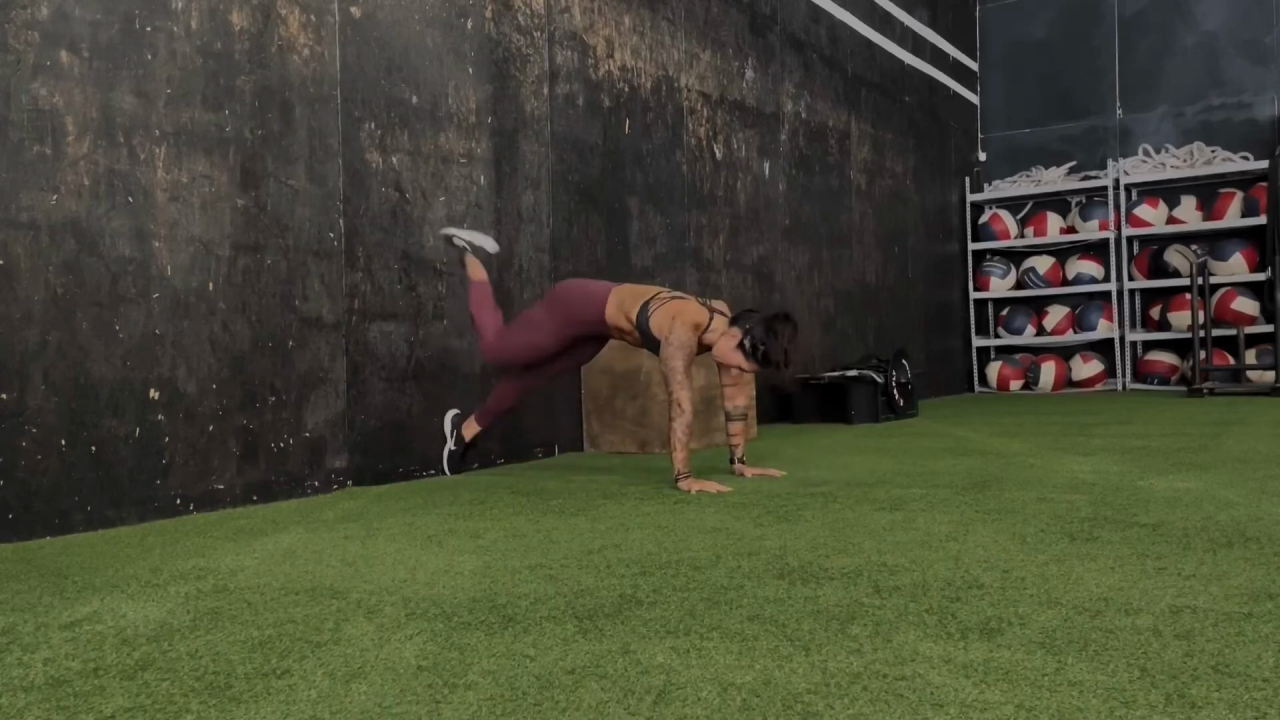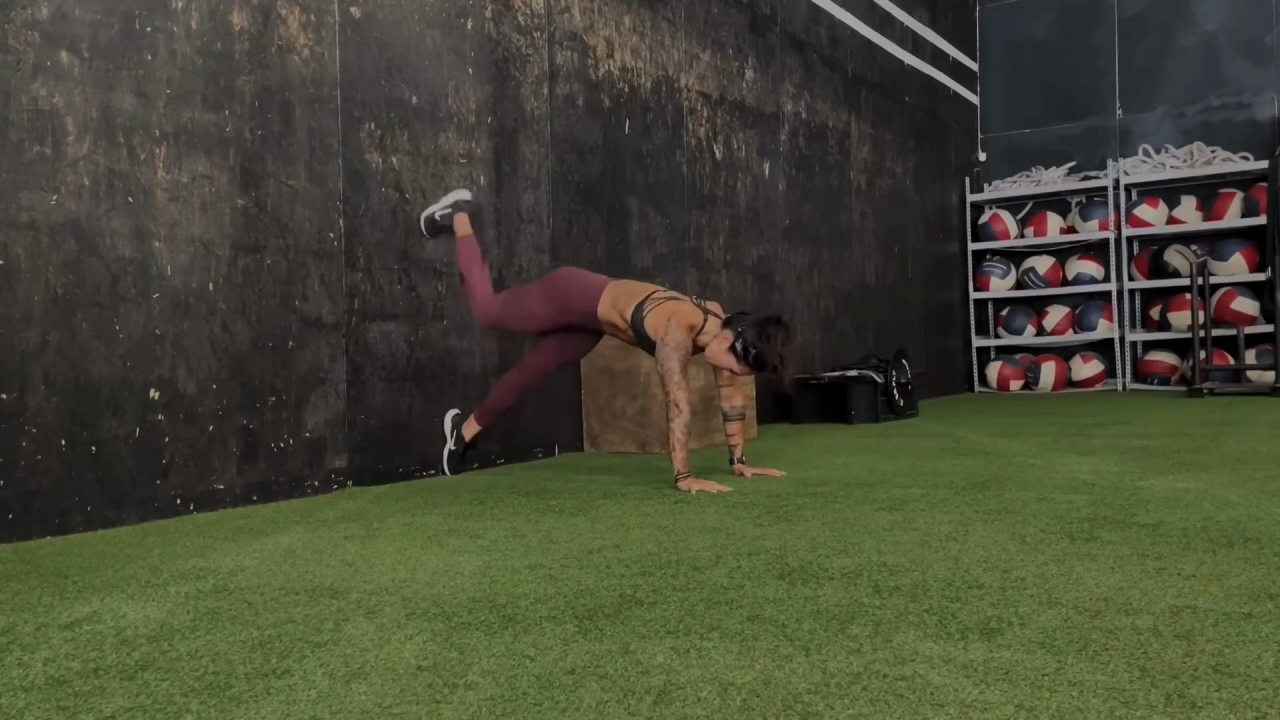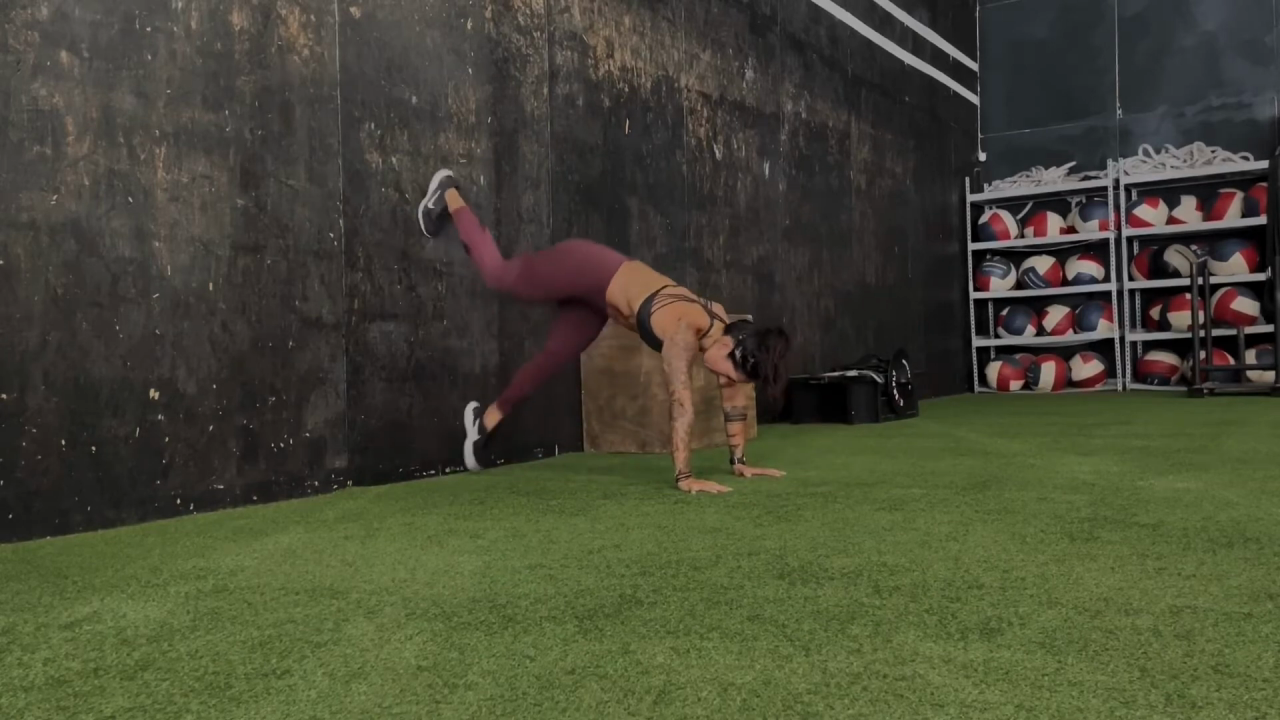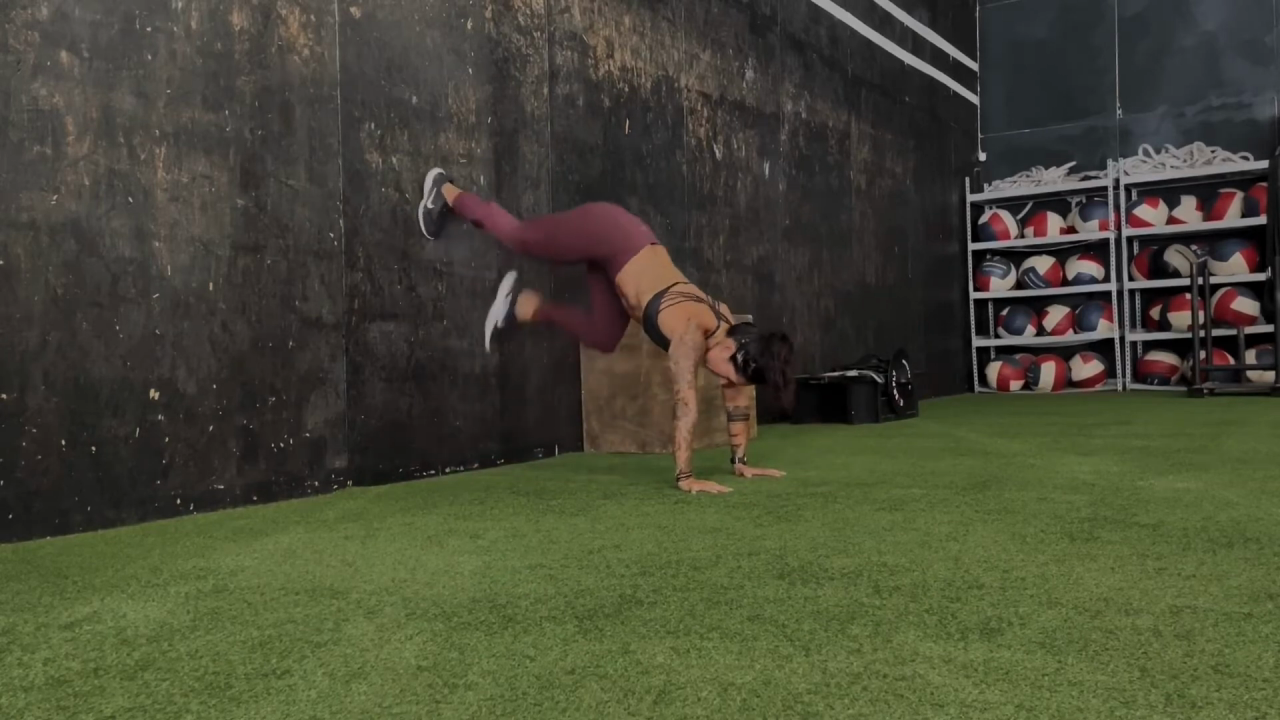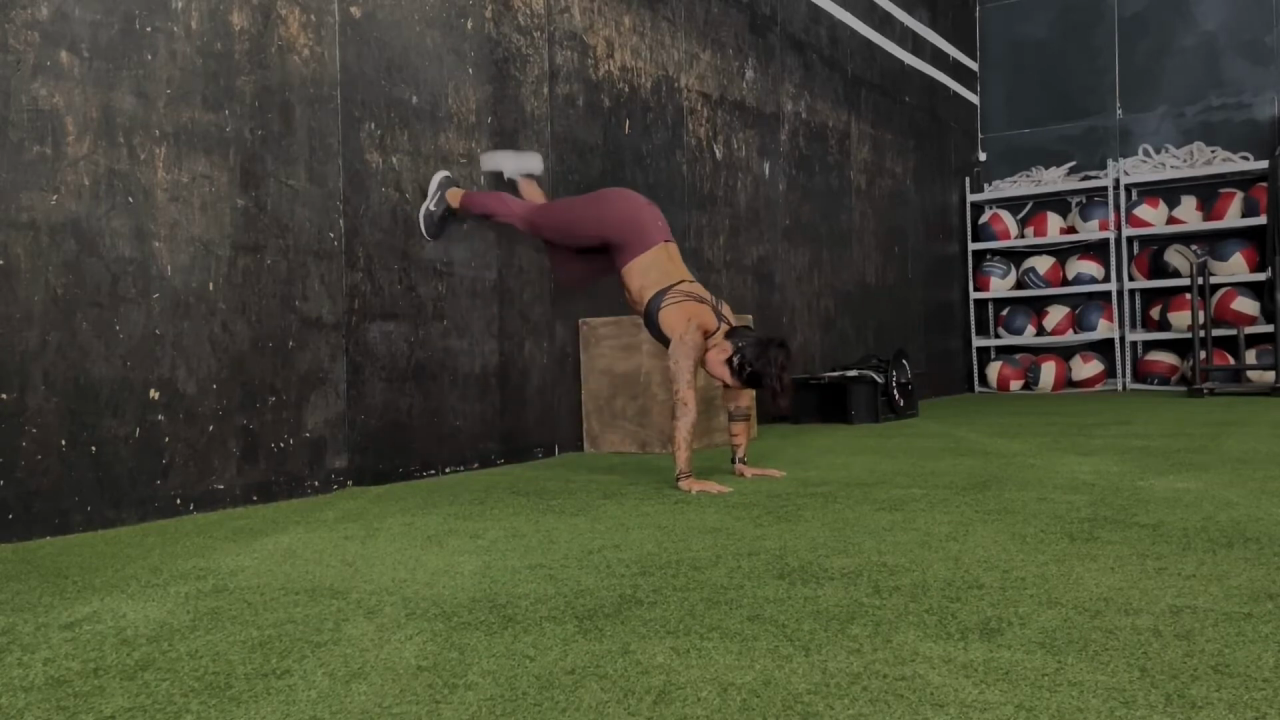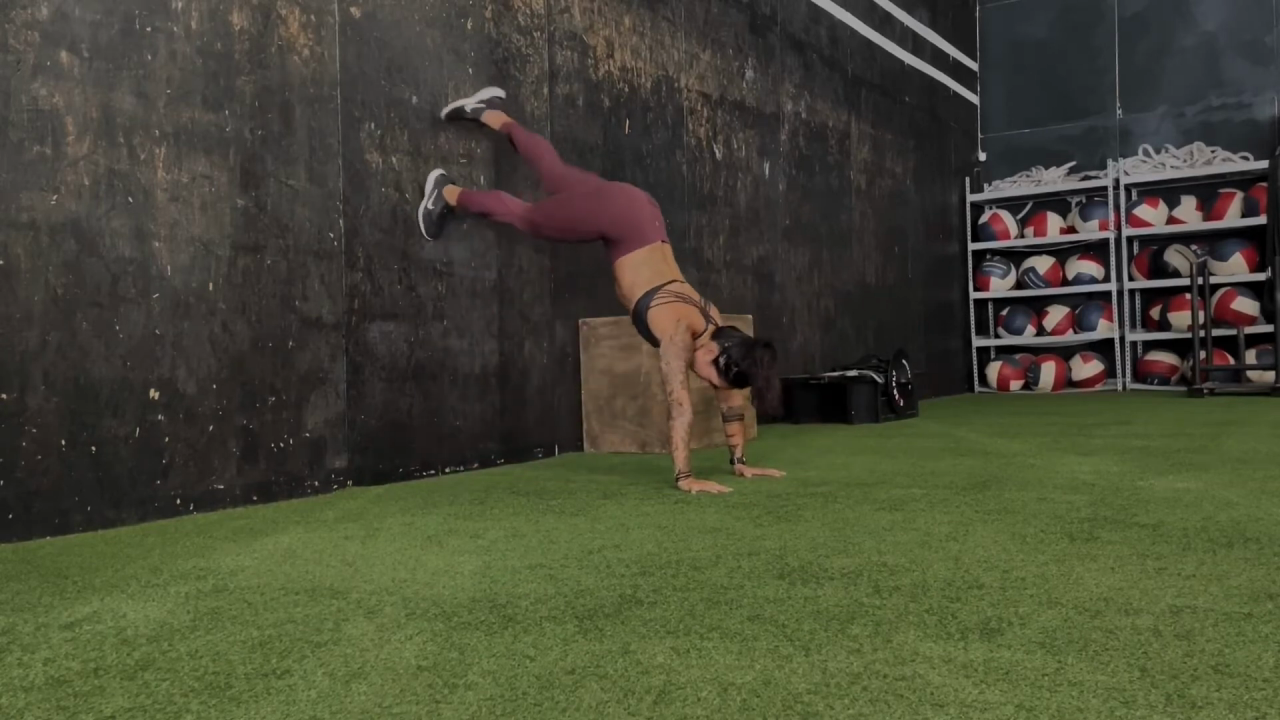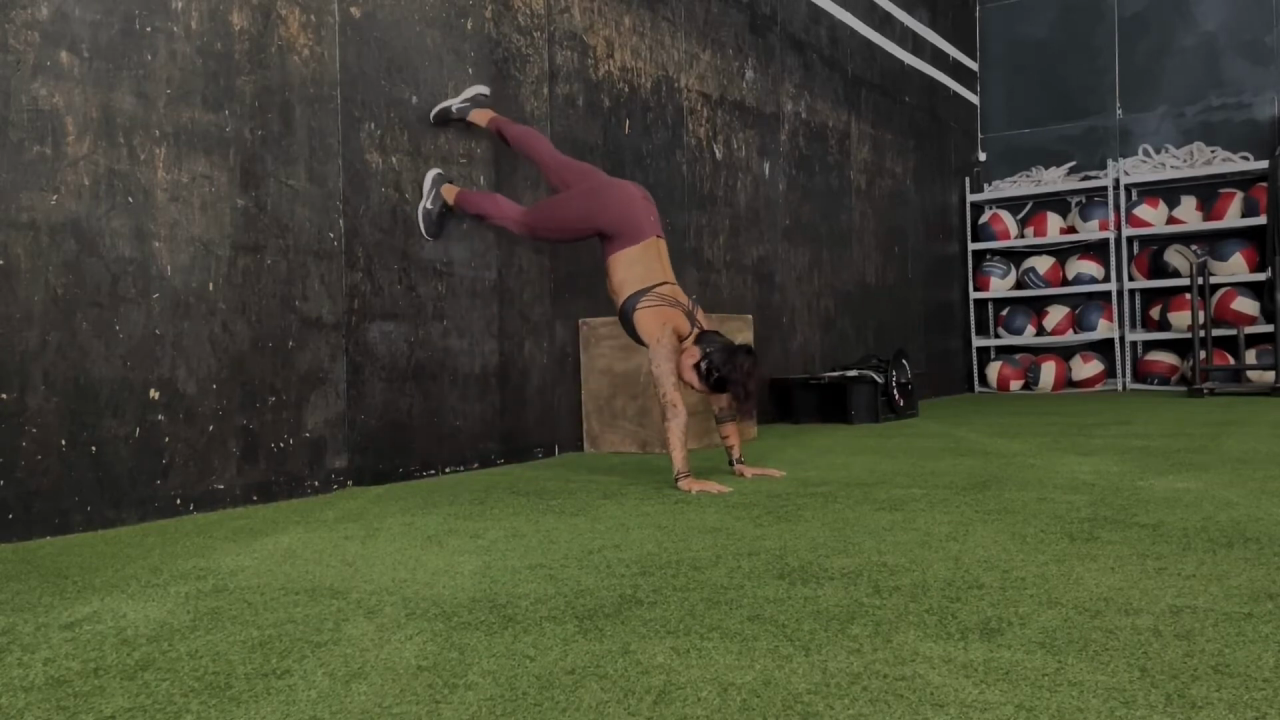
dt=0.2s
person 1, frame 1
left shoulder: (730, 328)
right shoulder: (684, 330)
left elbow: (736, 397)
right elbow: (680, 404)
left wrist: (739, 461)
right wrist: (684, 477)
left hip: (599, 321)
right hip: (579, 306)
left knee: (529, 377)
right knee: (496, 348)
left ankle: (465, 432)
right ankle: (470, 253)
person 1, frame 2
left shoulder: (724, 329)
right shoulder: (680, 331)
left elbow: (731, 398)
right elbow: (678, 405)
left wrist: (739, 461)
right wrist: (684, 477)
left hip: (594, 318)
right hip: (574, 297)
left knee: (528, 374)
right knee: (486, 309)
left ankle: (465, 432)
right ankle: (459, 216)
person 1, frame 3
left shoulder: (726, 331)
right shoulder: (686, 331)
left elbow: (734, 398)
right elbow: (681, 404)
left wrist: (740, 461)
right wrist: (685, 477)
left hip: (604, 288)
right hip: (584, 270)
left knee: (552, 359)
right knee: (498, 273)
left ankle: (486, 420)
right ankle: (450, 195)
person 1, frame 4
left shoulder: (728, 326)
right shoulder: (693, 333)
left elbow: (737, 400)
right elbow: (685, 405)
left wrist: (740, 461)
right wrist: (685, 477)
left hip: (627, 242)
right hip: (606, 231)
left knee: (602, 338)
right knee: (516, 235)
left ankle: (524, 304)
right ankle: (446, 191)
person 1, frame 5
left shoulder: (729, 329)
right shoulder: (692, 332)
left elbow: (738, 399)
right elbow: (684, 405)
left wrist: (741, 461)
right wrist: (685, 477)
left hip: (641, 225)
right hip: (620, 218)
left knee: (570, 271)
right knee: (524, 220)
left ankle: (523, 176)
right ankle: (449, 195)
person 1, frame 6
left shoulder: (719, 332)
right shoulder: (679, 332)
left elbow: (731, 399)
right elbow: (679, 404)
left wrist: (740, 461)
right wrist: (685, 477)
left hip: (639, 214)
right hip: (617, 214)
left knee: (557, 178)
right knee: (523, 216)
left ankle: (492, 112)
right ankle: (446, 193)
person 1, frame 7
left shoulder: (705, 333)
right shoulder: (665, 333)
left elbow: (722, 401)
right elbow: (673, 406)
left wrist: (738, 461)
right wrist: (684, 477)
left hip: (635, 206)
right hip: (613, 209)
left knee: (554, 161)
right knee: (521, 220)
left ankle: (478, 111)
right ankle: (444, 193)
